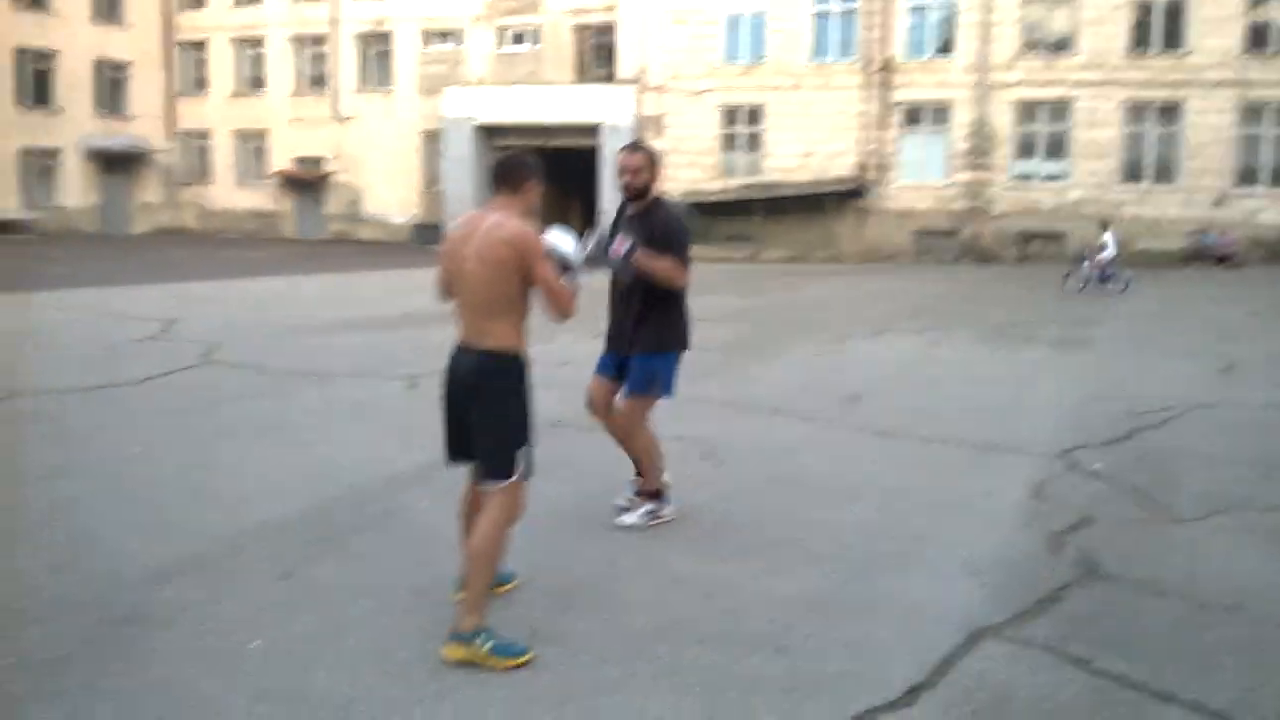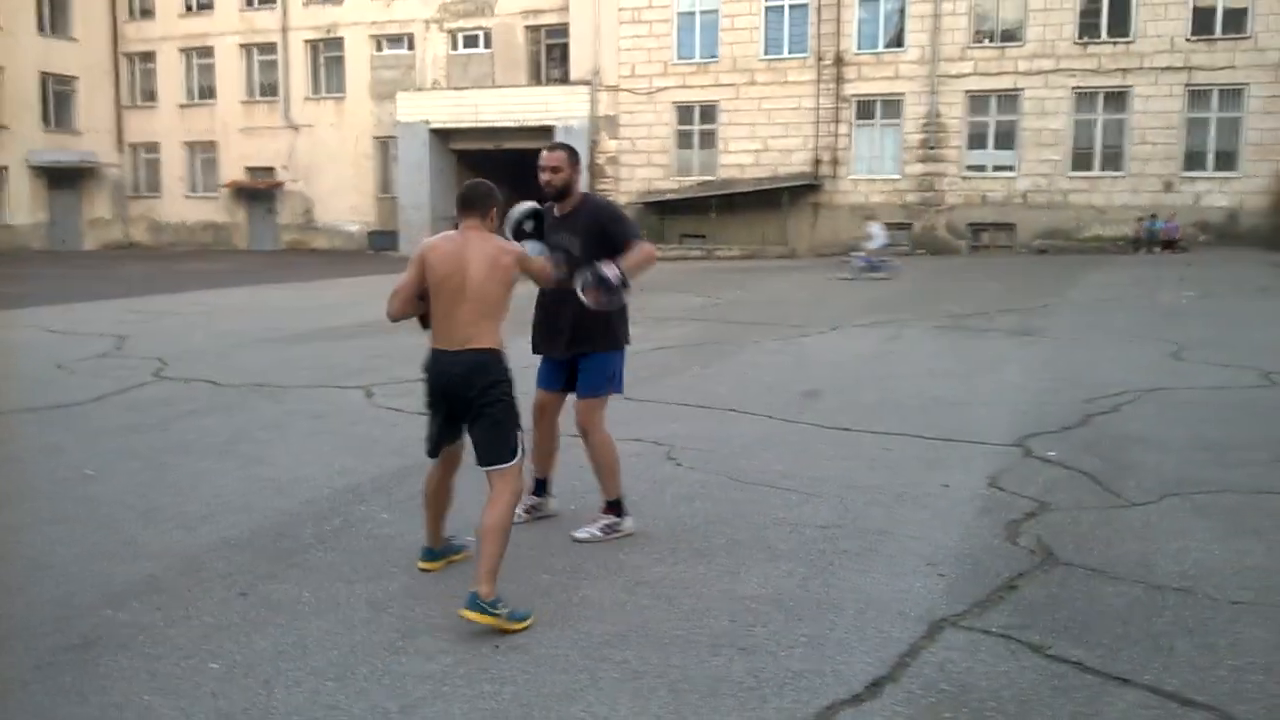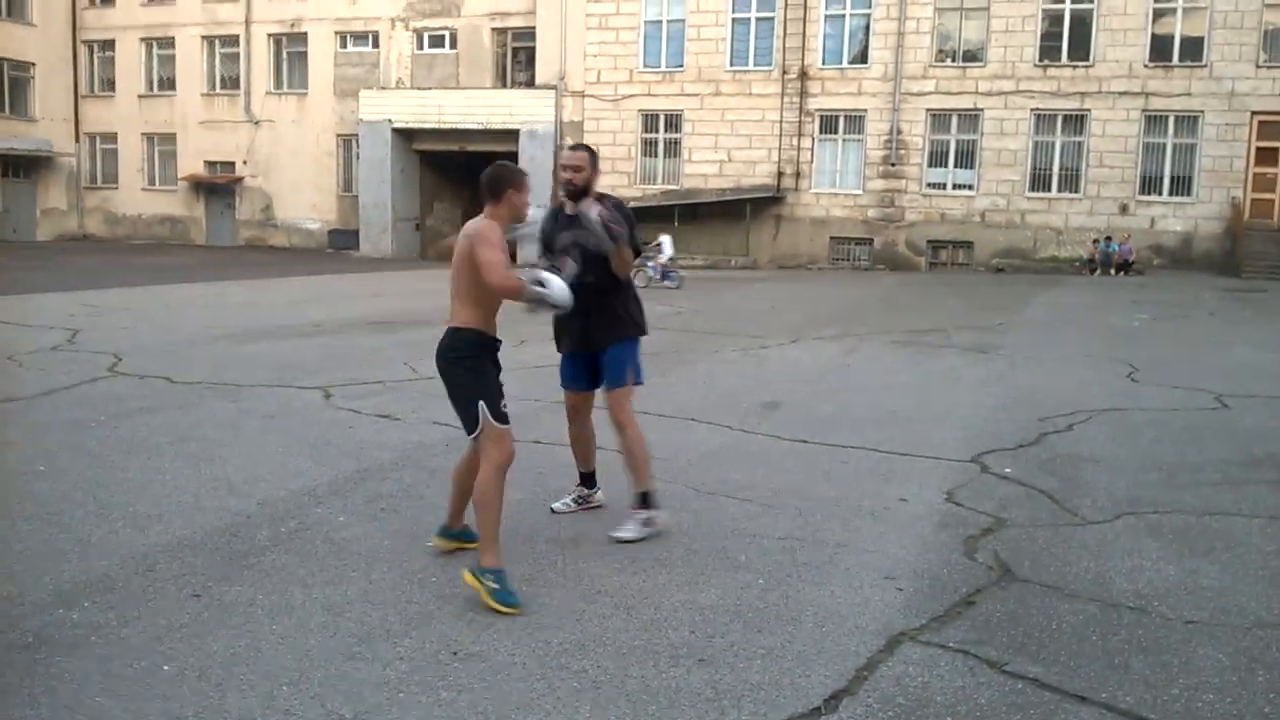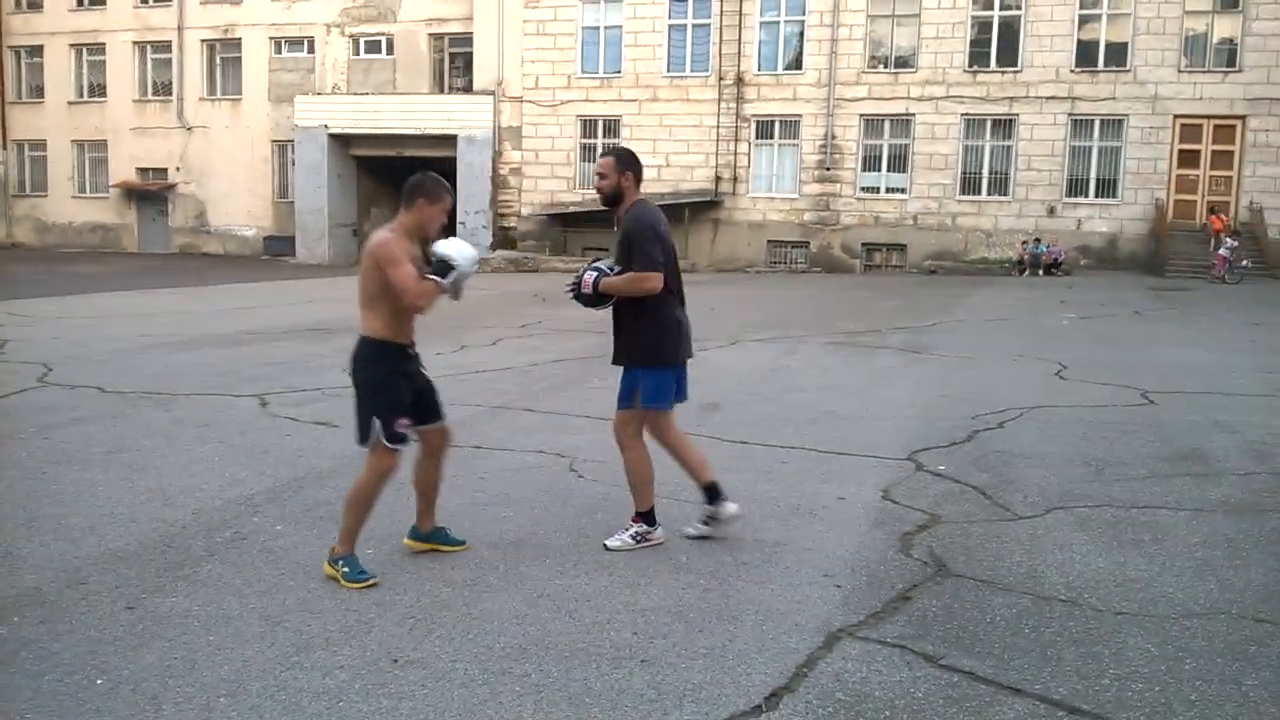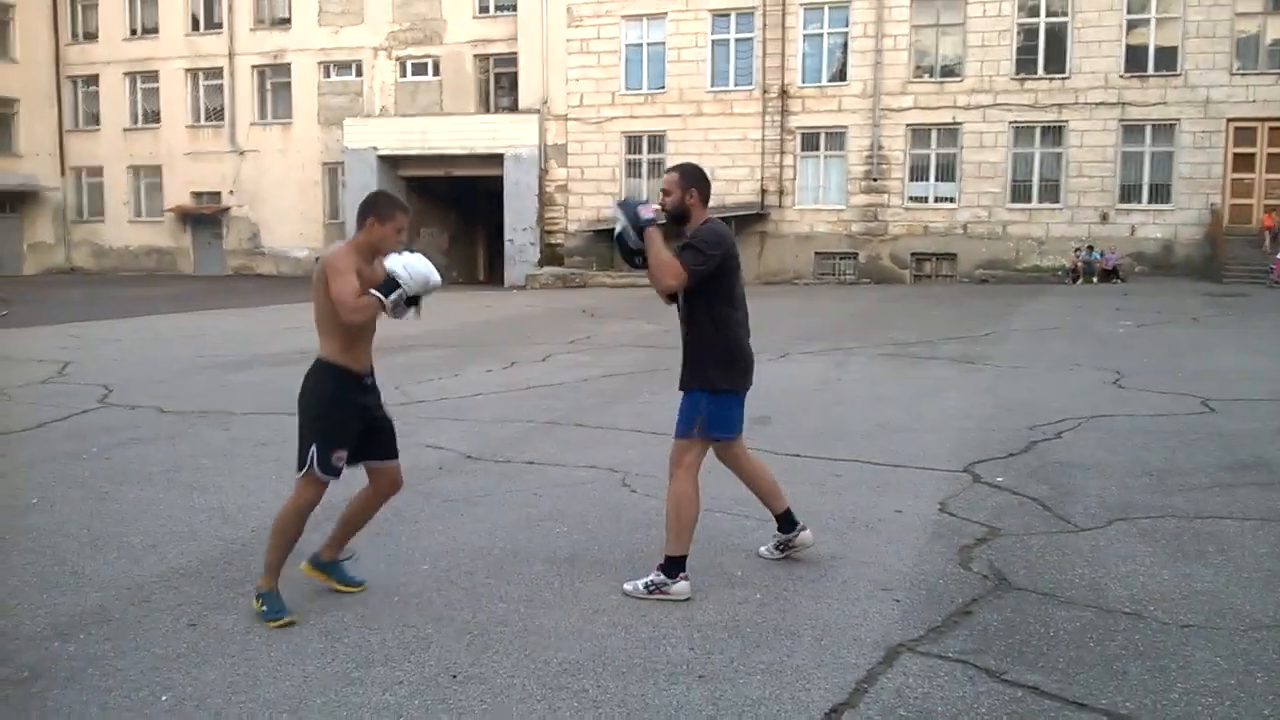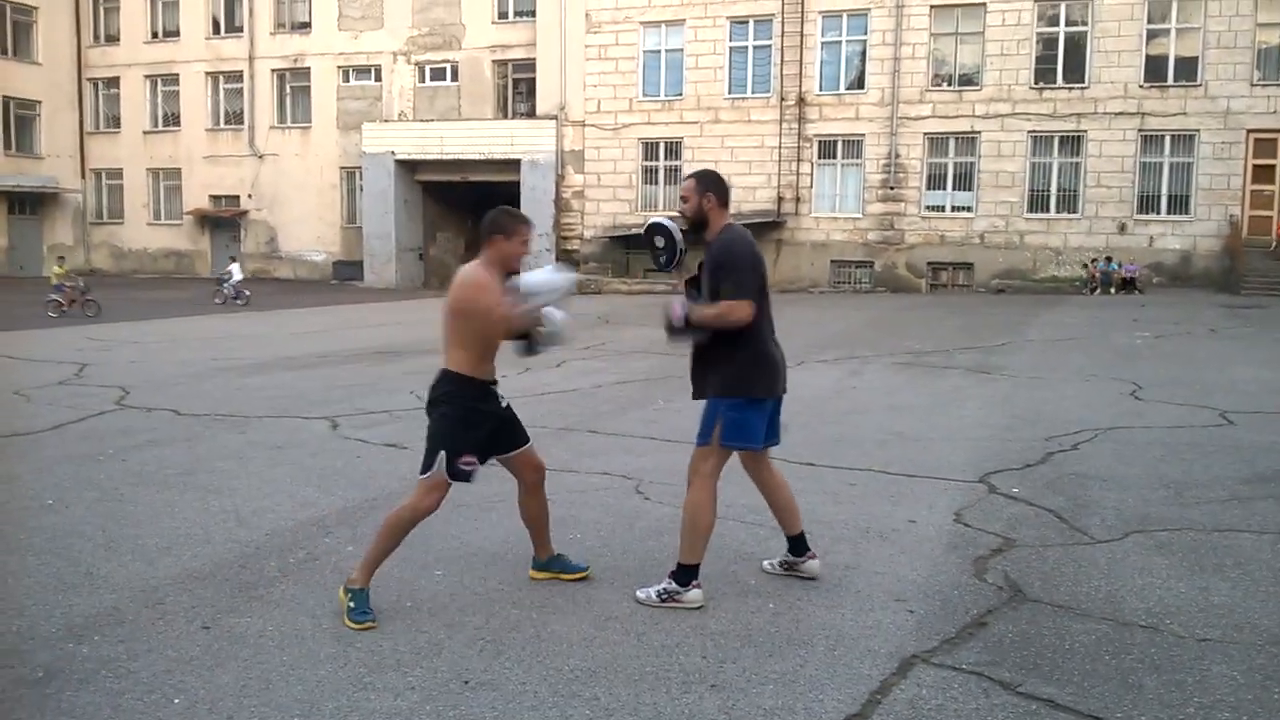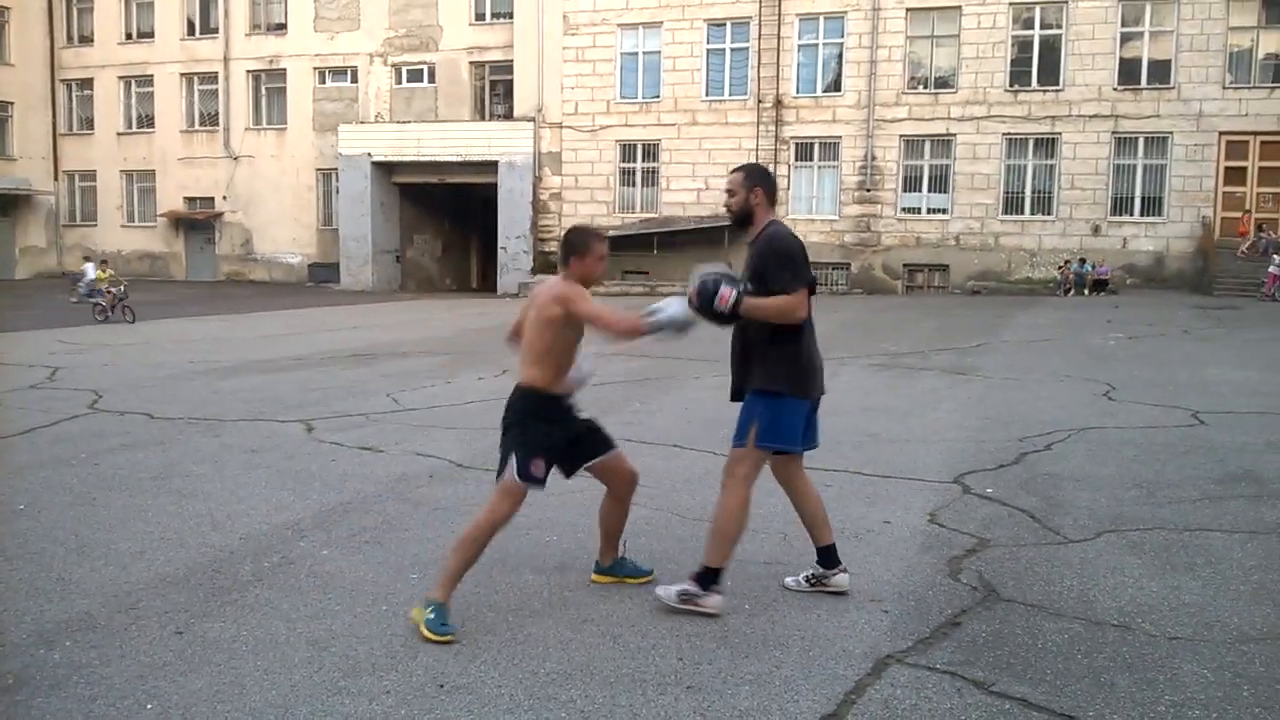
dt=0.7s
person 1, frame 1
left shoulder: (458, 229)
right shoulder: (522, 235)
right elbow: (563, 308)
right wrist: (561, 270)
left hip: (463, 362)
right hip: (499, 371)
left knee: (484, 476)
right knee: (505, 500)
left ankle: (476, 573)
right ankle: (469, 631)
person 1, frame 2
left shoulder: (430, 249)
right shoulder: (511, 251)
left elbow: (396, 311)
right elbow: (548, 276)
left hip: (440, 367)
right hip: (484, 370)
left knee: (445, 458)
right knee: (507, 486)
left ankle: (435, 546)
right ankle: (483, 596)
person 1, frame 3
left shoulder: (480, 232)
right shoulder: (485, 231)
right elbow: (501, 283)
right wrist: (536, 291)
left hip: (469, 348)
right hip: (467, 351)
left knee: (485, 443)
right knee: (497, 450)
left ankle: (452, 528)
right ankle: (488, 566)
person 1, frame 4
left shoulder: (407, 243)
right shoulder: (388, 243)
right elbow: (417, 300)
left wrist: (442, 276)
right wrist: (445, 272)
left hip: (403, 356)
right hip: (379, 359)
left knee: (437, 439)
right knee: (382, 462)
left ankle: (424, 528)
right ankle: (341, 554)
person 1, frame 5
left shoulder: (373, 264)
right shoulder: (338, 259)
left elbow: (372, 315)
right elbow: (354, 315)
left wrist: (402, 289)
right wrist: (394, 288)
left hip: (363, 385)
right hip: (332, 387)
left knee: (388, 481)
right knee: (309, 491)
left ankle: (325, 557)
right ankle: (266, 588)
person 1, frame 6
left shoulder: (488, 277)
right shoulder: (480, 279)
left elbow: (506, 325)
right elbow: (506, 323)
left wrist: (532, 323)
right wrist: (537, 310)
left hip: (484, 392)
right hip: (457, 397)
left knee: (533, 469)
right knee: (426, 500)
left ankle: (544, 558)
right ankle: (357, 584)
person 1, frame 7
left shoulder: (556, 290)
right shoulder: (568, 294)
left elbow: (518, 334)
right elbow: (619, 326)
right wrist: (666, 317)
left hip: (562, 408)
right hip: (530, 411)
left knee: (625, 477)
right knee: (500, 510)
left ankle: (608, 562)
right ankle: (436, 602)
person 2, frame 1
left shoulder: (664, 217)
right shoulder: (624, 211)
left elbow: (678, 278)
left wrist: (632, 253)
left hip: (659, 334)
right hip: (626, 328)
left knee: (634, 415)
right knee: (597, 400)
left ankle: (656, 501)
right ankle: (648, 473)
person 2, frame 2
left shoulder: (600, 212)
right shoulder: (544, 216)
left elbow: (646, 252)
left wrist: (619, 269)
left hip: (600, 334)
right hip: (558, 333)
left knee: (588, 420)
right knee: (542, 409)
left ankle: (616, 514)
right ankle: (540, 495)
person 2, frame 3
left shoulder: (612, 212)
right shoulder: (554, 216)
left elbow: (625, 269)
right elbow: (548, 265)
left wrist: (607, 239)
left hip: (617, 327)
right hip: (574, 328)
left knee: (620, 414)
right knee: (576, 409)
left ankle: (646, 507)
right ankle: (588, 488)
person 2, frame 4
left shoulder: (639, 222)
right shoulder: (641, 216)
left elbow: (651, 281)
left wrist: (600, 283)
right wrist: (609, 279)
left hip: (652, 345)
right hip: (656, 341)
left knee: (626, 428)
right knee: (660, 426)
left ankle: (645, 523)
right ankle: (717, 501)
person 2, frame 5
left shoulder: (712, 237)
right shoulder: (694, 238)
left elbow: (672, 278)
right elbow: (670, 293)
left wrist: (649, 228)
right wrist: (645, 250)
left hip: (716, 369)
right hip: (713, 366)
left knee: (683, 463)
right knee: (730, 451)
left ankle: (672, 574)
right ankle: (791, 529)
person 2, frame 6
left shoulder: (729, 246)
right shoulder: (730, 242)
left elbow: (739, 313)
right elbow: (720, 302)
left wrist: (689, 314)
left hip: (742, 377)
right hip: (758, 371)
left knee: (702, 472)
right knee: (757, 461)
left ankle: (684, 582)
right ankle: (800, 553)
person 2, frame 7
left shoulder: (777, 242)
right shoulder: (768, 242)
left elbow: (796, 307)
right elbow: (760, 306)
left wrist: (733, 301)
right wrist: (720, 296)
left hip: (779, 377)
right hip: (792, 374)
left knee: (737, 475)
right knee: (788, 469)
left ankle: (705, 583)
right ankle: (830, 568)
